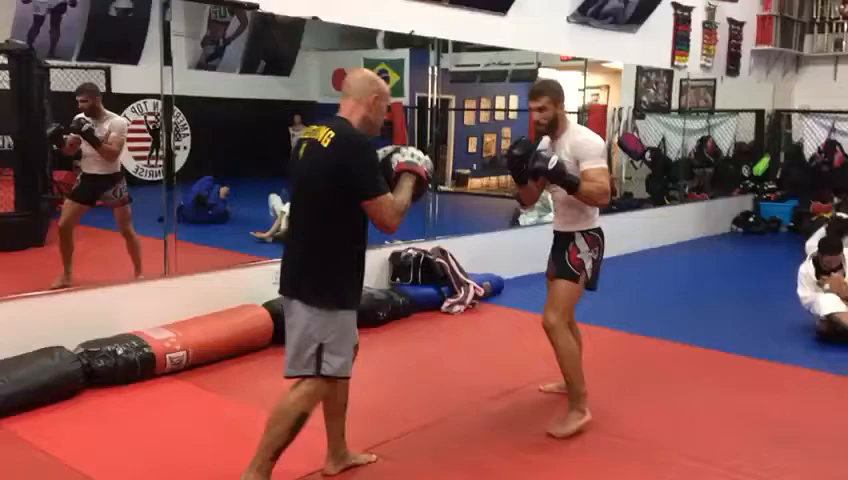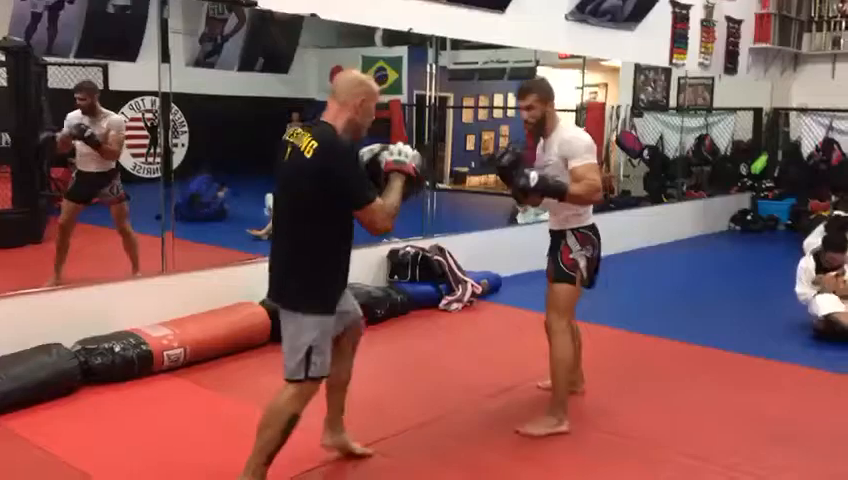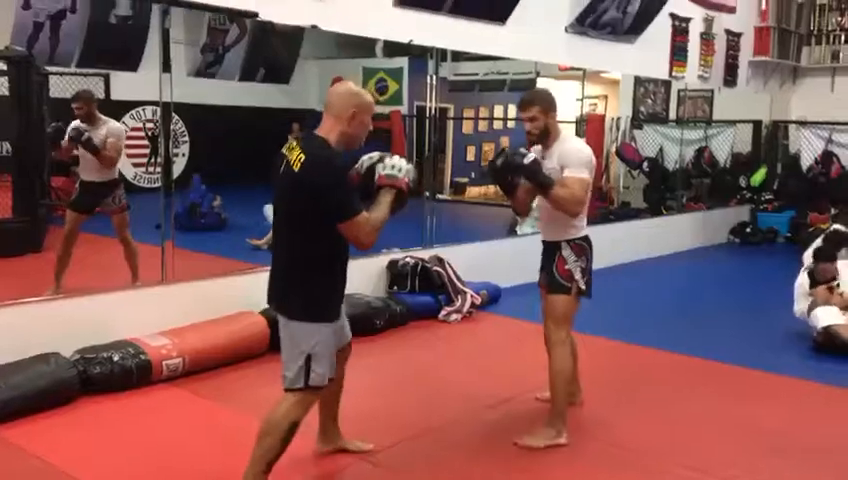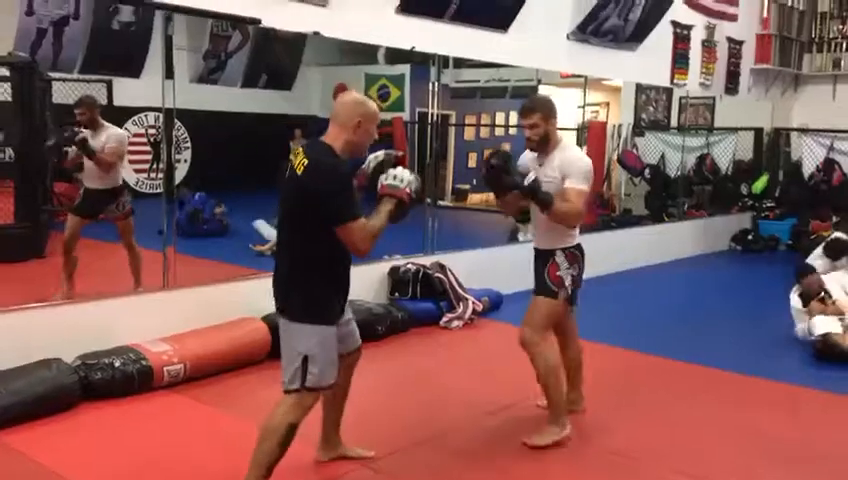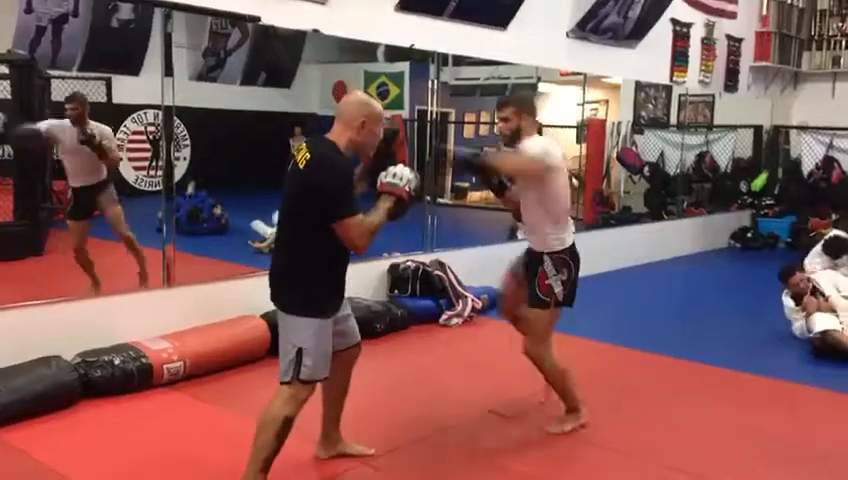
dt=0.2s
person 1, frame 1
left shoulder: (315, 134)
right shoulder: (353, 143)
right elbow: (389, 218)
left wrist: (379, 173)
right wrist: (409, 177)
left hip: (312, 272)
right hip: (323, 280)
left knee: (338, 365)
right knee: (313, 382)
person 1, frame 2
left shoulder: (301, 135)
right shoulder: (335, 152)
right elbow: (380, 221)
left wrist: (361, 169)
right wrist: (397, 175)
left hip: (313, 272)
right hip: (306, 281)
left knee: (350, 328)
right knee: (303, 383)
left ankle: (335, 429)
person 1, frame 3
left shoulder: (303, 147)
right shoulder: (325, 164)
right elbow: (364, 236)
left wrist: (358, 176)
right wrist: (388, 190)
left hip: (316, 284)
right hip: (306, 293)
left knee: (337, 352)
right knee: (303, 392)
left ankle: (328, 435)
person 1, frame 4
left shoulder: (311, 154)
right shoulder: (329, 169)
right elbow: (360, 242)
right wrist: (389, 200)
left hip: (324, 289)
right hip: (307, 297)
left knee: (347, 355)
right knee: (302, 394)
left ankle: (330, 443)
person 1, frame 5
left shoulder: (318, 151)
right shoulder: (332, 165)
right elbow: (357, 239)
right wrist: (389, 197)
left hip: (323, 284)
right hip: (303, 291)
left knee: (347, 350)
right knee: (297, 388)
left ankle: (330, 440)
person 2, frame 1
left shoulder: (586, 141)
right shoulder: (543, 145)
left elbow: (602, 194)
right elbow: (528, 199)
left wrist: (562, 176)
right wrist: (519, 170)
left hip: (583, 240)
right hip: (562, 237)
left knee: (553, 321)
right knee: (564, 317)
left ankle: (577, 409)
right ankle: (575, 381)
person 2, frame 2
left shoulder: (575, 139)
right shoulder: (542, 145)
left elbow: (594, 192)
right elbow: (536, 200)
left wrist: (544, 186)
right wrist: (519, 183)
left hip: (578, 238)
right hip: (561, 236)
left knee: (556, 323)
right knee: (561, 315)
left ankle: (557, 416)
right ankle: (573, 378)
person 2, frame 3
left shoulder: (575, 151)
right shoulder: (535, 152)
left elbow: (575, 205)
right elbow: (523, 209)
left wrist: (538, 176)
right wrist: (508, 182)
left hip: (570, 250)
right hip: (551, 247)
left knee: (555, 336)
right knee: (558, 327)
left ankle: (555, 429)
right ankle: (571, 390)
person 2, frame 4
left shoulder: (574, 160)
right shoulder: (528, 159)
left elbow: (573, 217)
right elbow: (507, 205)
left wrist: (537, 195)
right wrist: (497, 178)
left hip: (563, 258)
right hip: (544, 254)
left knee: (531, 337)
right knee: (565, 332)
left ankle: (558, 422)
right ankle: (574, 400)
person 2, frame 5
left shoulder: (537, 148)
right shoulder: (529, 149)
left elbow: (520, 168)
right elbow: (517, 202)
left wrist: (482, 157)
right wrist: (502, 190)
left hip: (554, 258)
right hip: (538, 250)
left knee: (535, 348)
right knee: (508, 304)
left ankle: (576, 411)
person 3, frame 1
left shoulder: (117, 122)
right shoulder: (79, 120)
left elbow: (113, 154)
right elbow: (70, 151)
left wrist: (90, 136)
right wrist: (62, 140)
left hip: (111, 180)
right hip: (87, 179)
left knee: (127, 230)
right knee: (64, 225)
left ankle: (139, 274)
right ankle: (66, 275)
person 3, frame 2
left shoulder: (114, 120)
right shoulder: (72, 118)
left elbow: (114, 155)
right elbow: (62, 148)
left wrist: (92, 140)
right wrist: (55, 140)
left hip: (107, 178)
right hip: (82, 177)
left knee: (123, 228)
right knee: (63, 225)
left ankle: (136, 271)
right ankle: (57, 276)
person 3, frame 3
left shoulder: (114, 128)
right shoulder: (74, 127)
left elbow: (111, 162)
right elbow: (62, 155)
left wrist: (89, 144)
right wrist: (55, 141)
left hip: (109, 187)
right hip: (85, 186)
left knee: (125, 237)
right knee: (67, 236)
left ankle: (136, 281)
right ankle: (56, 286)
person 3, frame 4
left shoulder: (116, 134)
right shoulder: (79, 134)
left elbow: (107, 166)
right elbow: (72, 163)
left wrist: (85, 148)
left hip: (113, 194)
right hip: (88, 194)
left knee: (129, 244)
right knee: (67, 240)
left ankle: (137, 287)
right ankle: (68, 287)
person 3, frame 5
left shoulder: (103, 131)
right shoulder: (57, 127)
left elbow: (114, 162)
left wrist: (95, 146)
left hip: (101, 187)
right hip: (78, 192)
left knee: (123, 234)
right knee: (78, 247)
left ankle: (144, 275)
right ankle: (95, 284)
